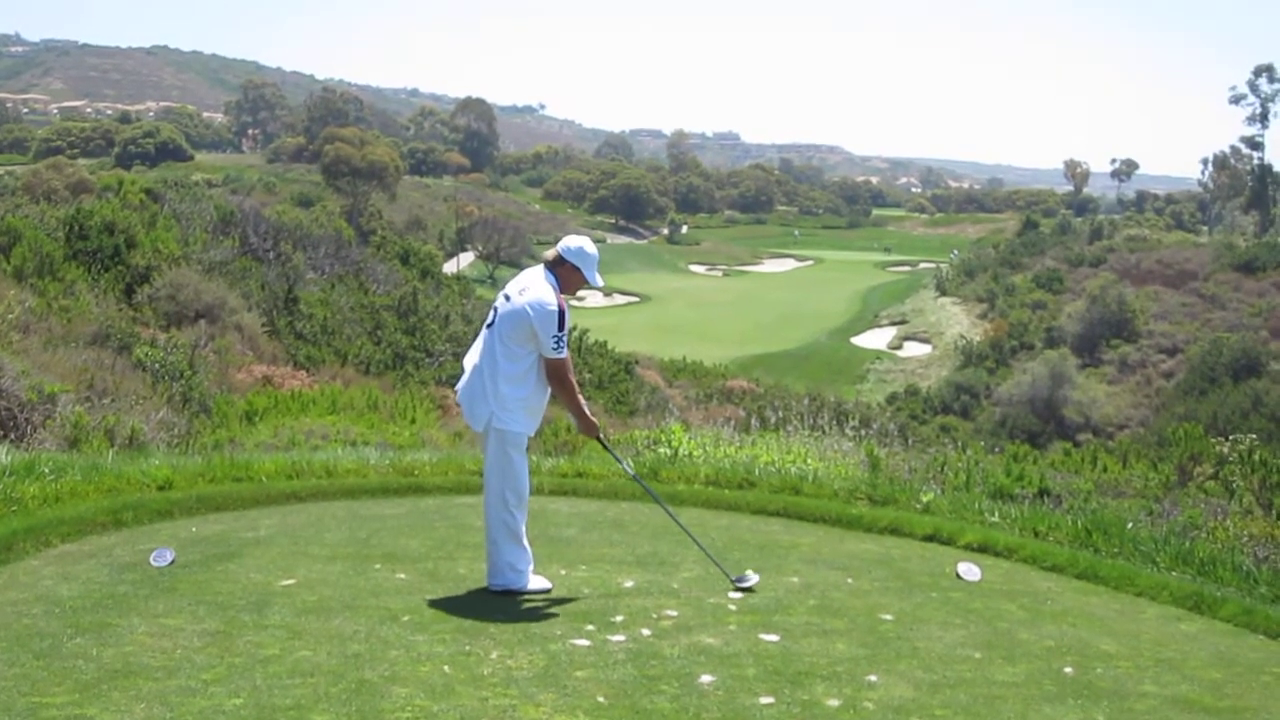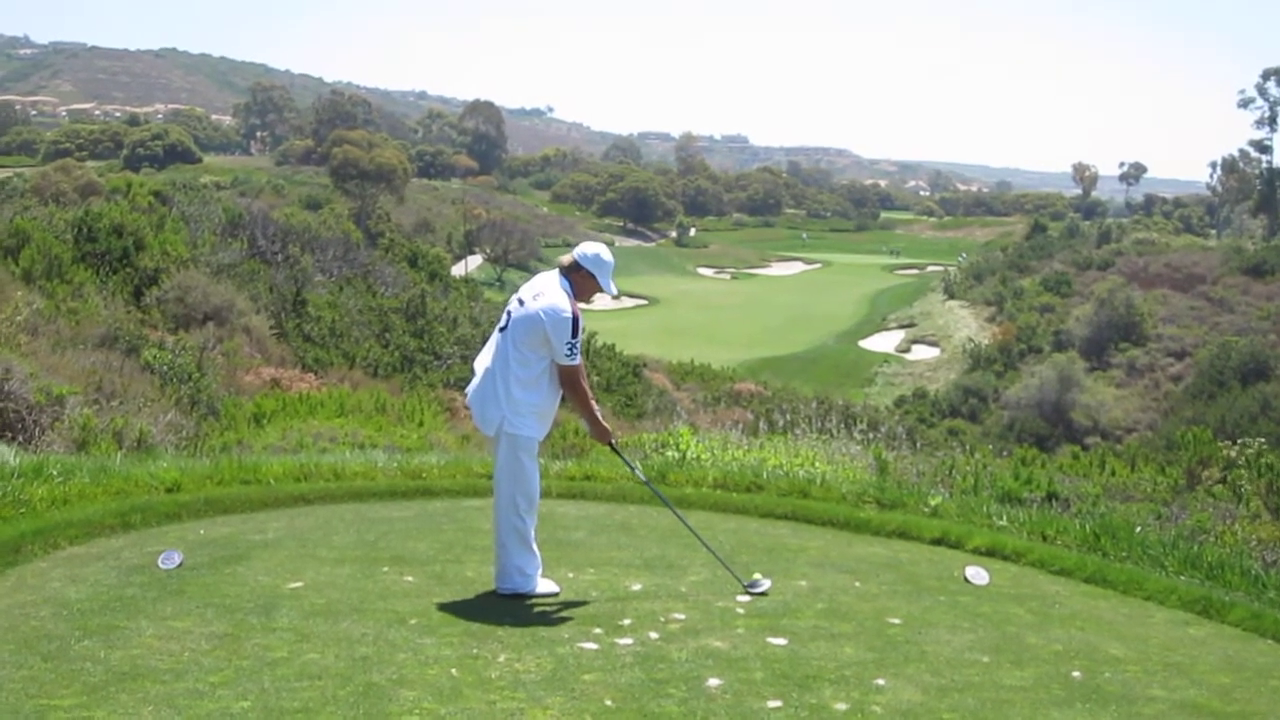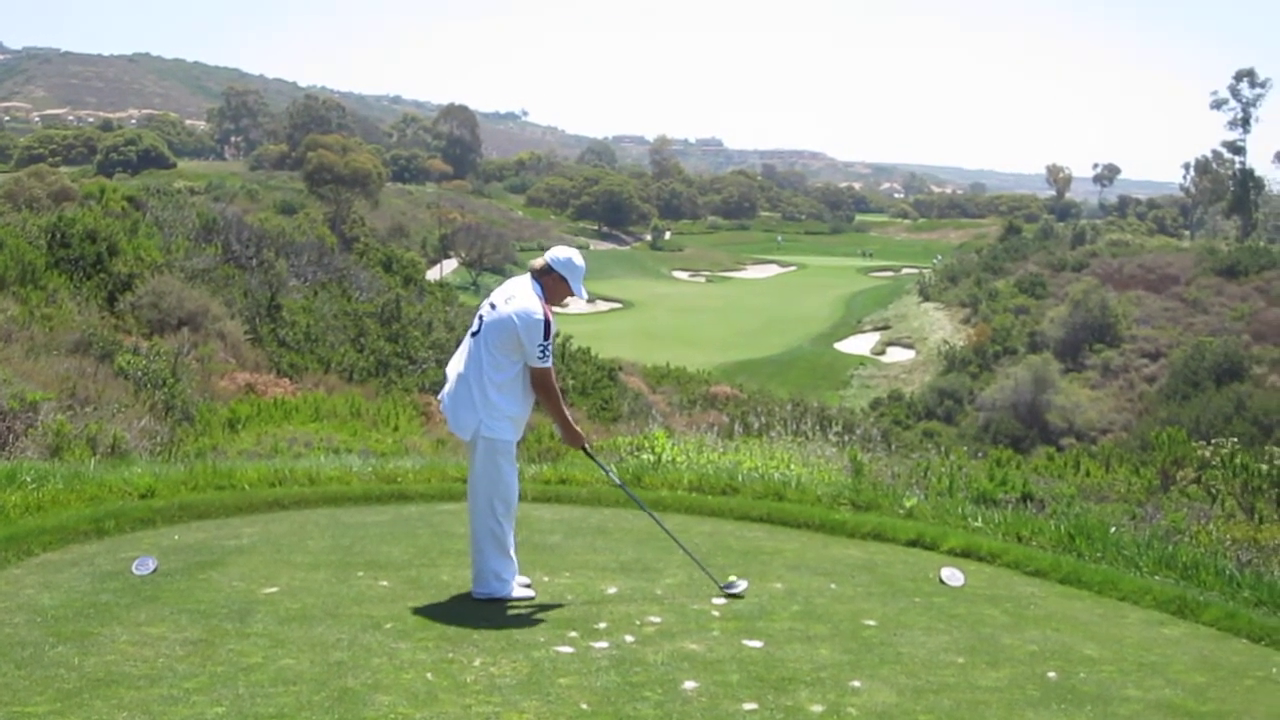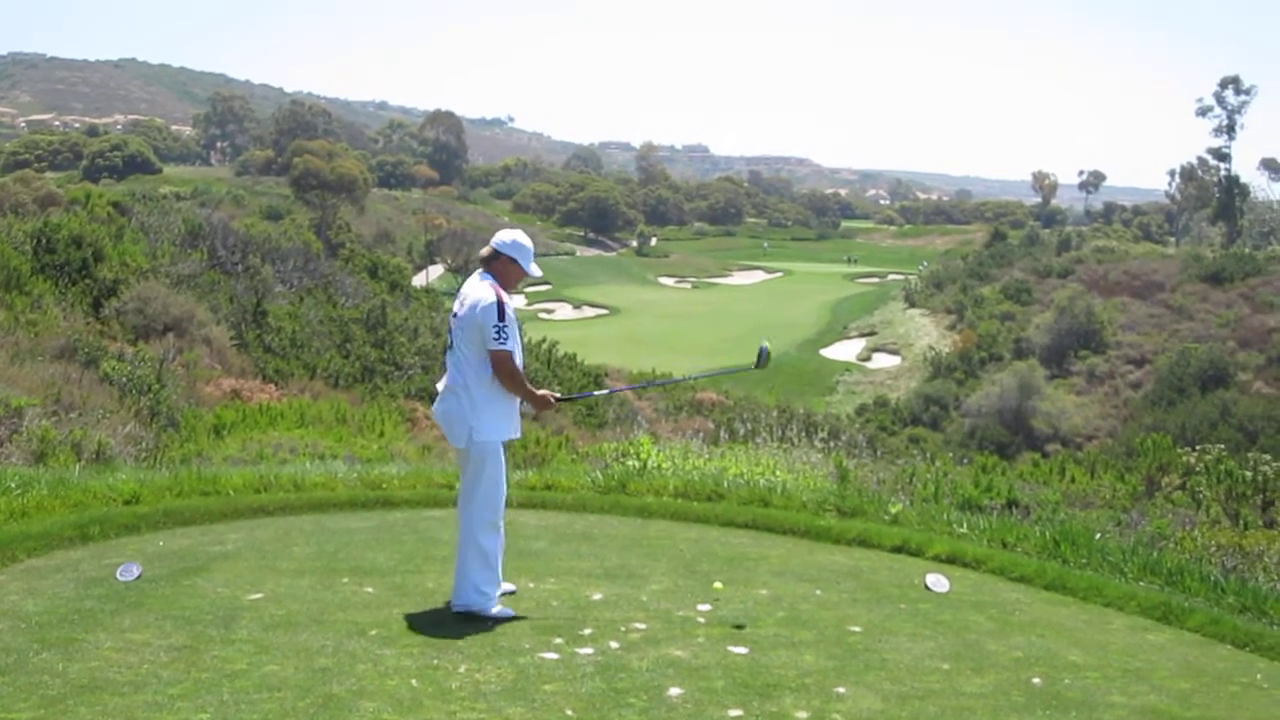
dt=0.5s
person 1, frame 1
left shoulder: (531, 278)
right shoulder: (549, 305)
left elbow: (559, 358)
right elbow: (557, 374)
left wrist: (578, 400)
right wrist: (582, 417)
left hip: (495, 395)
right hip: (502, 403)
left knee: (507, 490)
right knee: (509, 492)
left ankle: (510, 567)
right ankle: (510, 575)
person 1, frame 2
left shoulder: (544, 282)
right shoulder: (563, 311)
left elbow: (572, 365)
right elbow: (570, 380)
left wrist: (591, 403)
right wrist: (595, 423)
left hip: (504, 396)
right hip: (513, 406)
left knee: (519, 491)
right knee: (518, 494)
left ankle: (519, 569)
right ankle: (518, 578)
person 1, frame 3
left shoulder: (515, 287)
right shoulder: (536, 315)
right elbow: (542, 383)
left wrist: (561, 412)
right wrist: (567, 427)
left hip: (480, 402)
right hip: (487, 410)
left knee: (494, 494)
right knee: (496, 497)
left ankle: (497, 571)
right ankle: (493, 582)
person 1, frame 4
left shoulder: (472, 288)
right shoulder: (493, 301)
right elbow: (504, 369)
left wrist: (525, 395)
right wrist: (533, 397)
left hip: (469, 410)
right hip: (479, 417)
left knee: (480, 500)
right knee: (484, 506)
left ankle: (481, 579)
right ankle: (473, 596)
